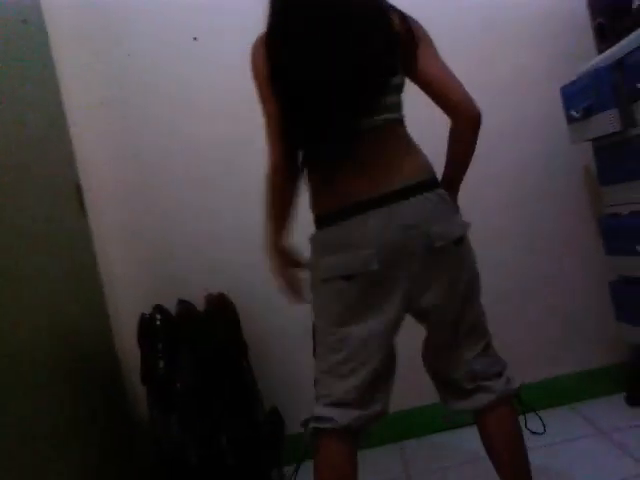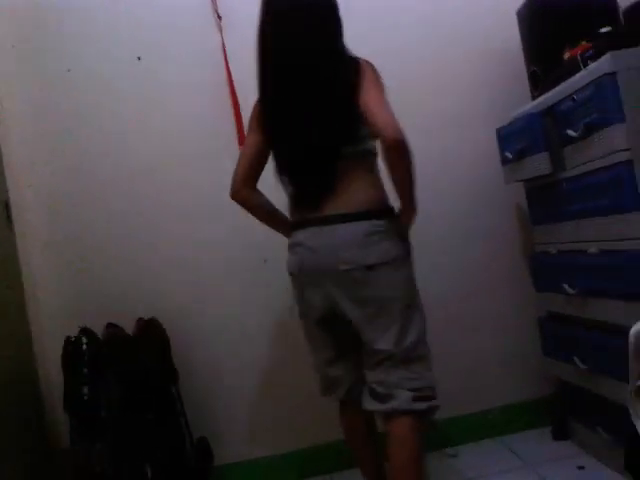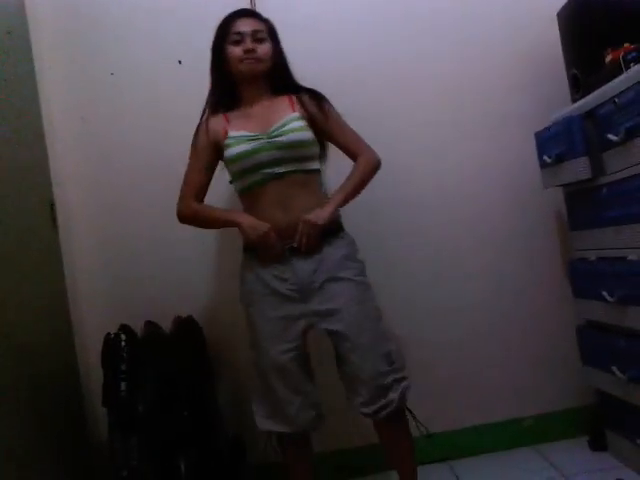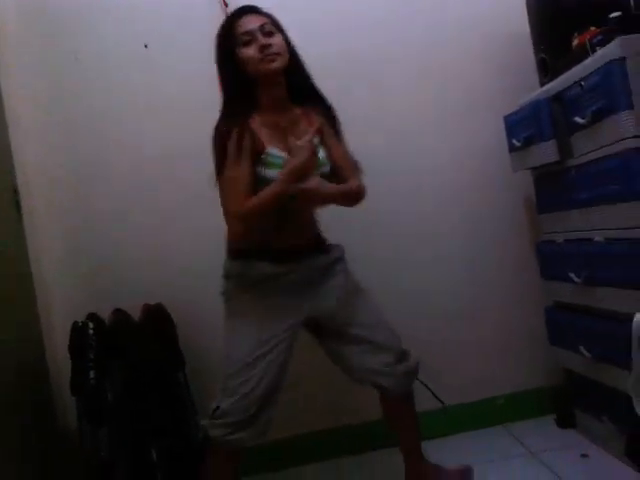
dt=1s
person 1, frame 1
left shoulder: (272, 47)
left elbow: (283, 164)
right elbow: (465, 112)
left wrist: (276, 241)
right wrist: (447, 193)
left hip: (345, 238)
right hip: (425, 215)
left knee: (341, 402)
right knee: (477, 373)
person 1, frame 2
left shoulder: (269, 99)
right shoulder: (355, 72)
left elbow: (240, 188)
right elbow: (392, 137)
right wrist: (407, 207)
left hip: (307, 250)
right hip: (365, 240)
left knee: (346, 385)
right knee: (402, 384)
person 1, frame 3
left shoulder: (305, 103)
right shoulder: (216, 126)
left elbow: (368, 158)
right elbow: (187, 206)
left wrist: (330, 207)
right wrist: (240, 219)
left hip: (330, 257)
right hip: (266, 272)
left knee: (378, 377)
right knee: (285, 398)
person 1, frame 4
left shoulder: (316, 113)
right shoulder: (236, 129)
left elbow: (357, 187)
right elbow: (241, 219)
left wrist: (323, 192)
right wrist: (295, 171)
left hip: (321, 266)
right hip: (260, 279)
left knee: (391, 363)
right knee: (241, 404)
